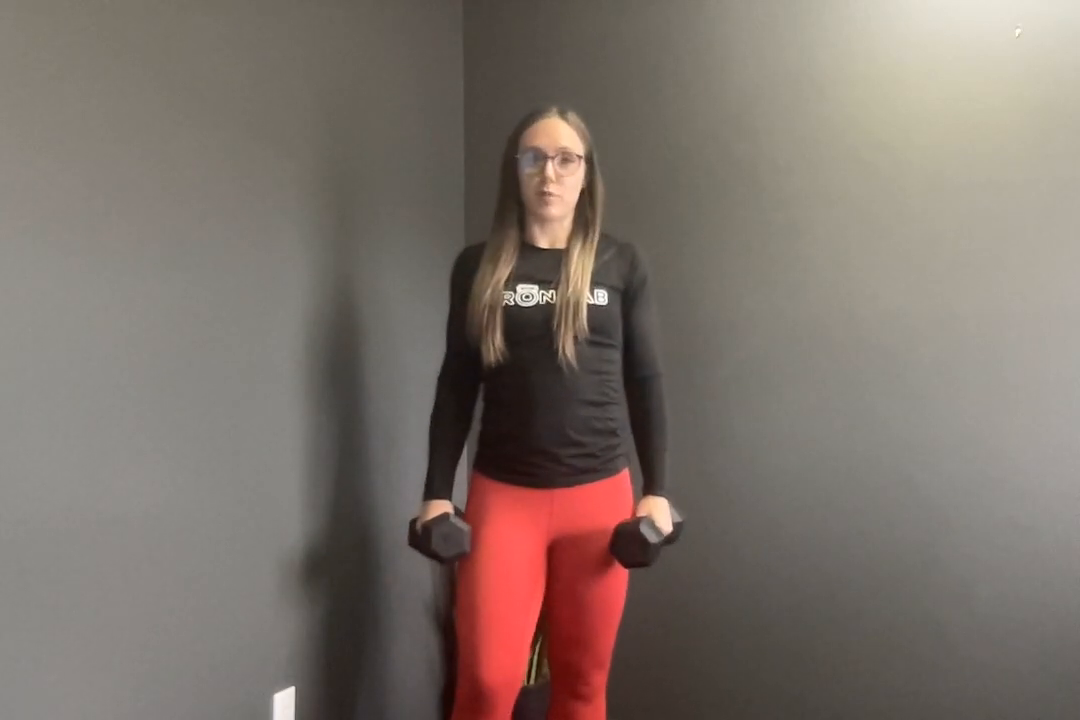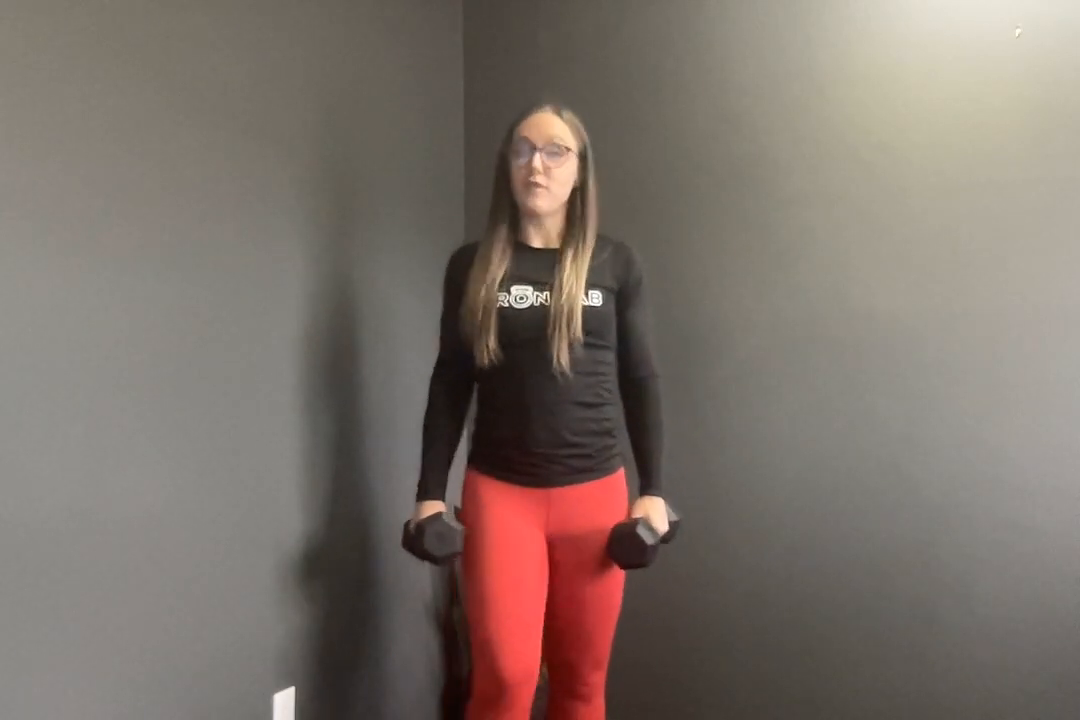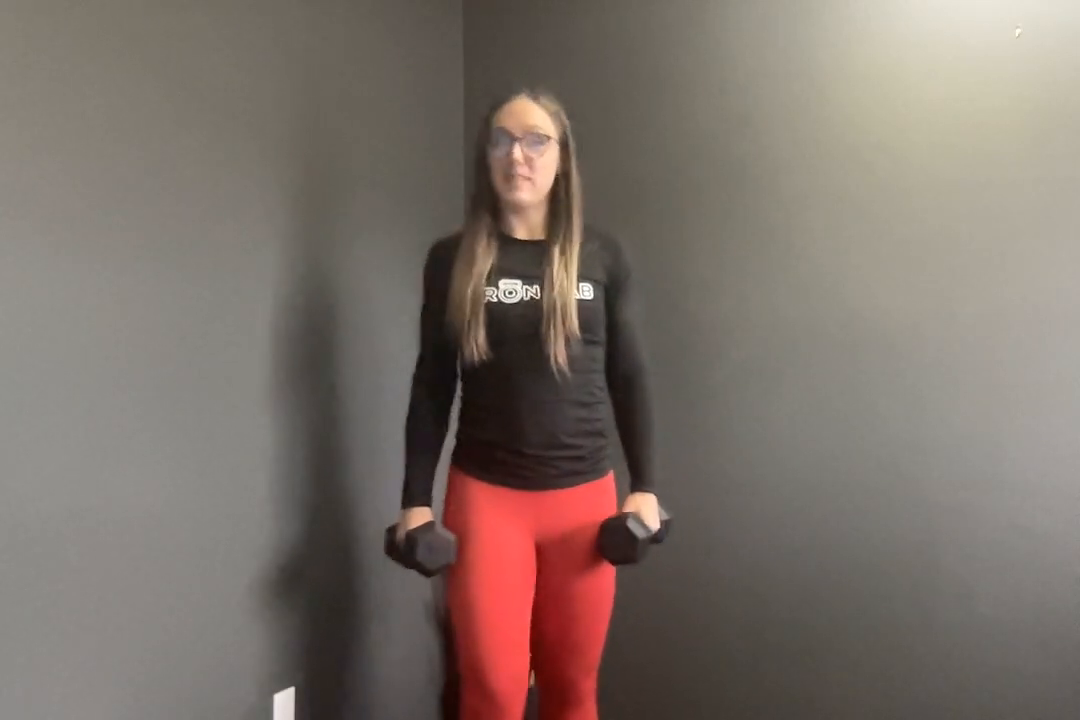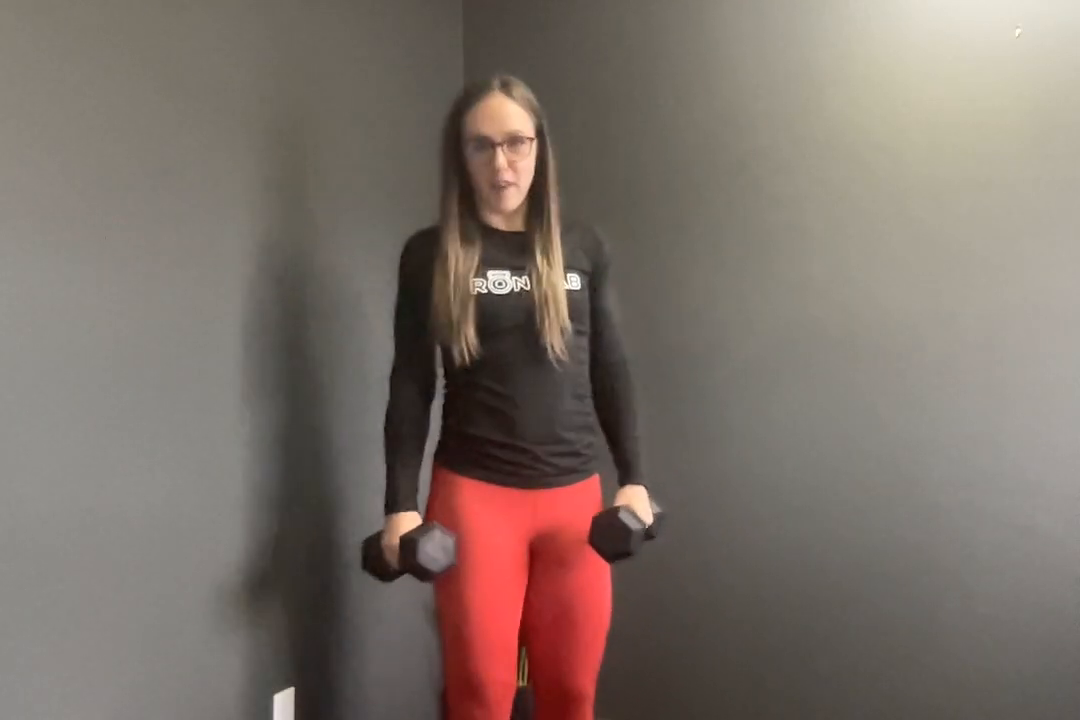
dt=0.4s
person 1, frame 1
left shoulder: (621, 263)
right shoulder: (477, 266)
left elbow: (645, 380)
right elbow: (456, 386)
left wrist: (656, 490)
right wrist: (436, 492)
left hip: (599, 494)
right hip: (502, 494)
person 1, frame 2
left shoulder: (615, 263)
right shoulder: (471, 266)
left elbow: (640, 380)
right elbow: (449, 385)
left wrist: (653, 489)
right wrist: (430, 491)
left hip: (594, 491)
right hip: (499, 490)
person 1, frame 3
left shoulder: (602, 256)
right shoulder: (453, 260)
left elbow: (628, 377)
right elbow: (431, 385)
left wrist: (644, 486)
right wrist: (416, 499)
left hip: (584, 495)
right hip: (484, 496)
person 1, frame 4
left shoulder: (583, 247)
right shoulder: (429, 254)
left elbow: (610, 369)
right elbow: (410, 384)
left wrist: (632, 478)
right wrist: (401, 503)
left hip: (574, 494)
right hip: (472, 494)
